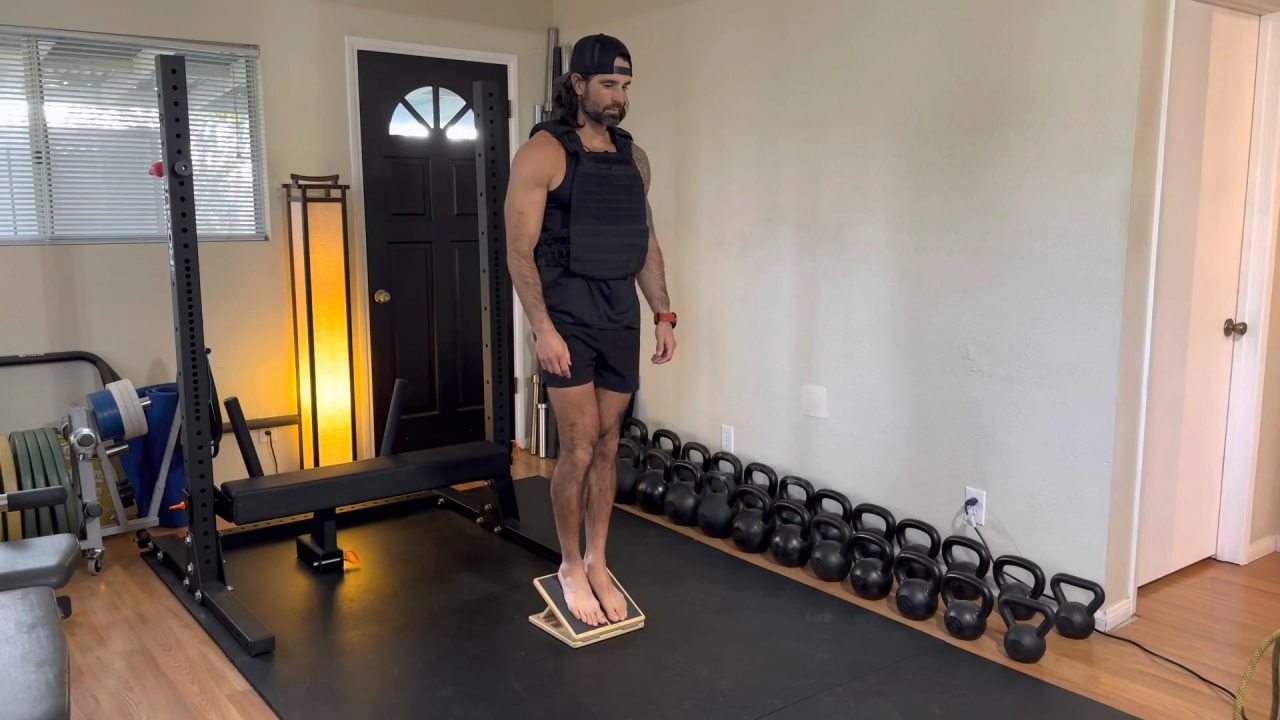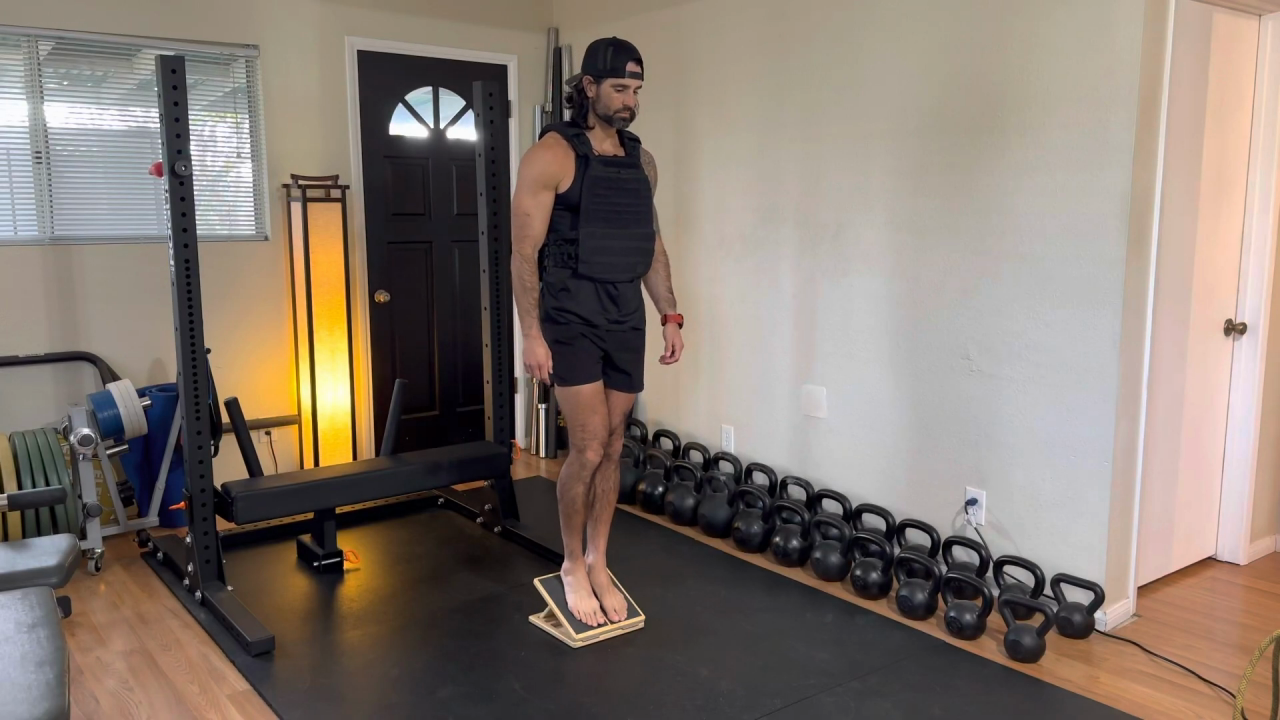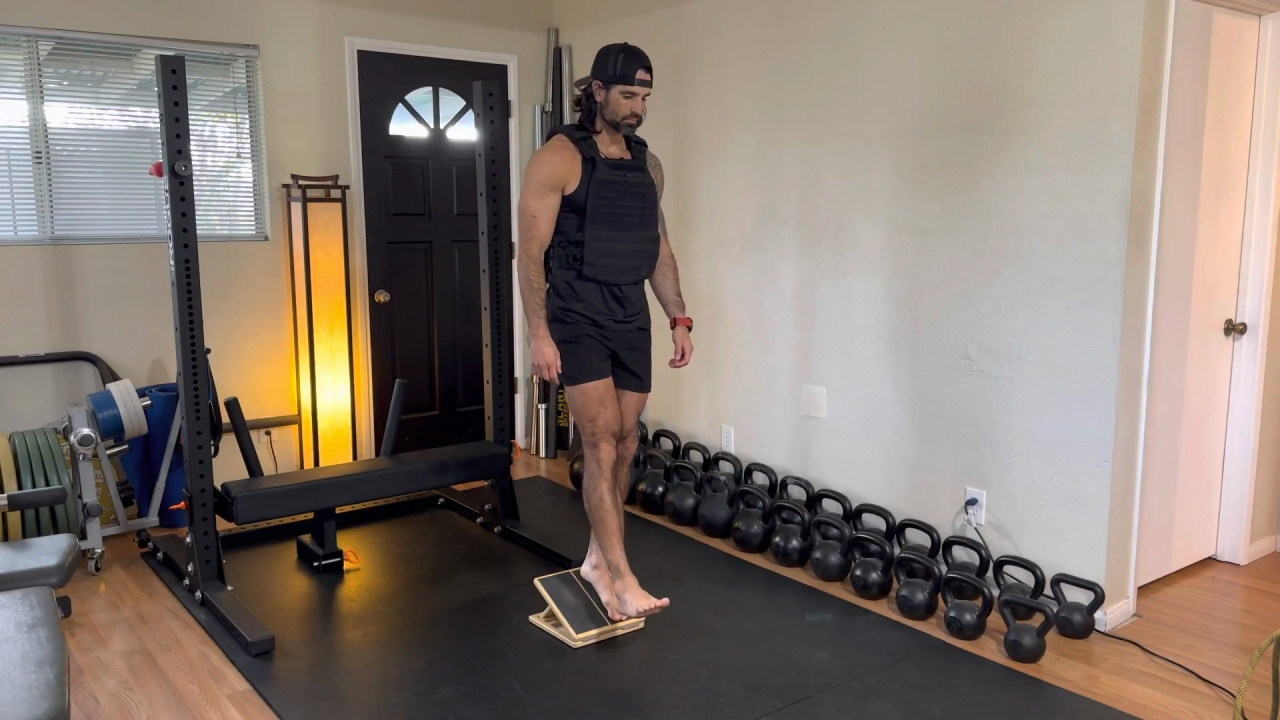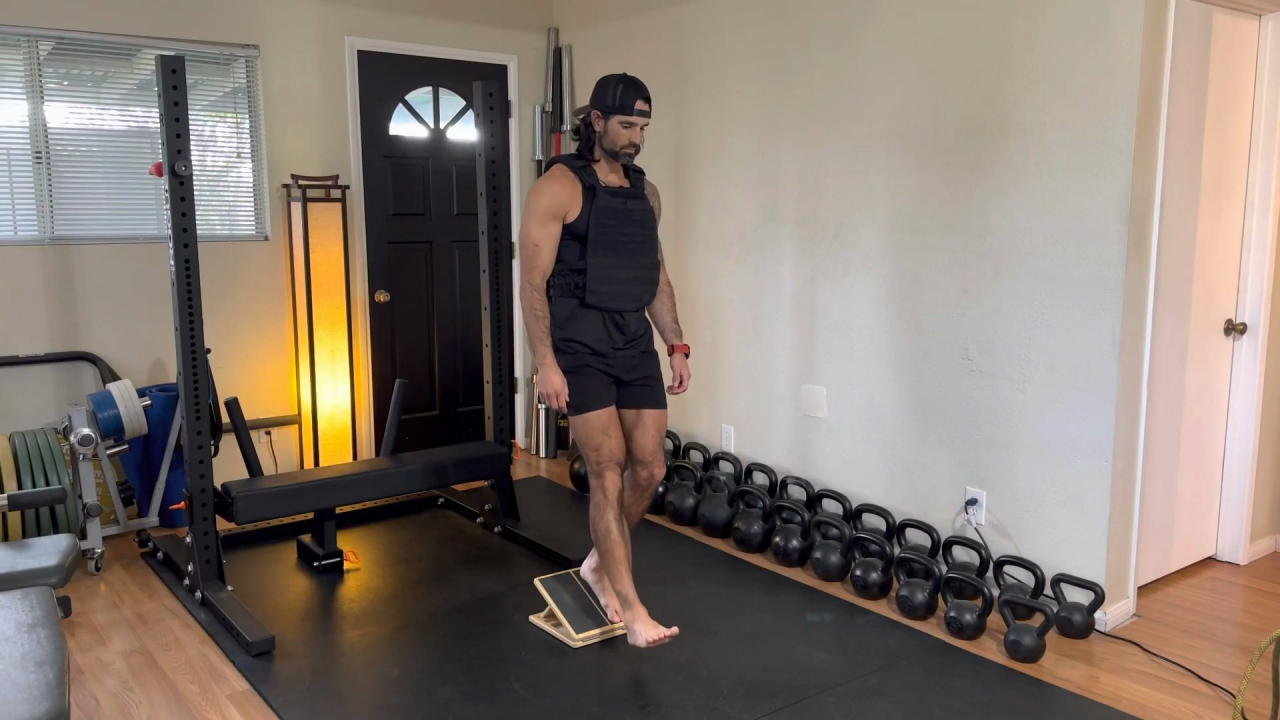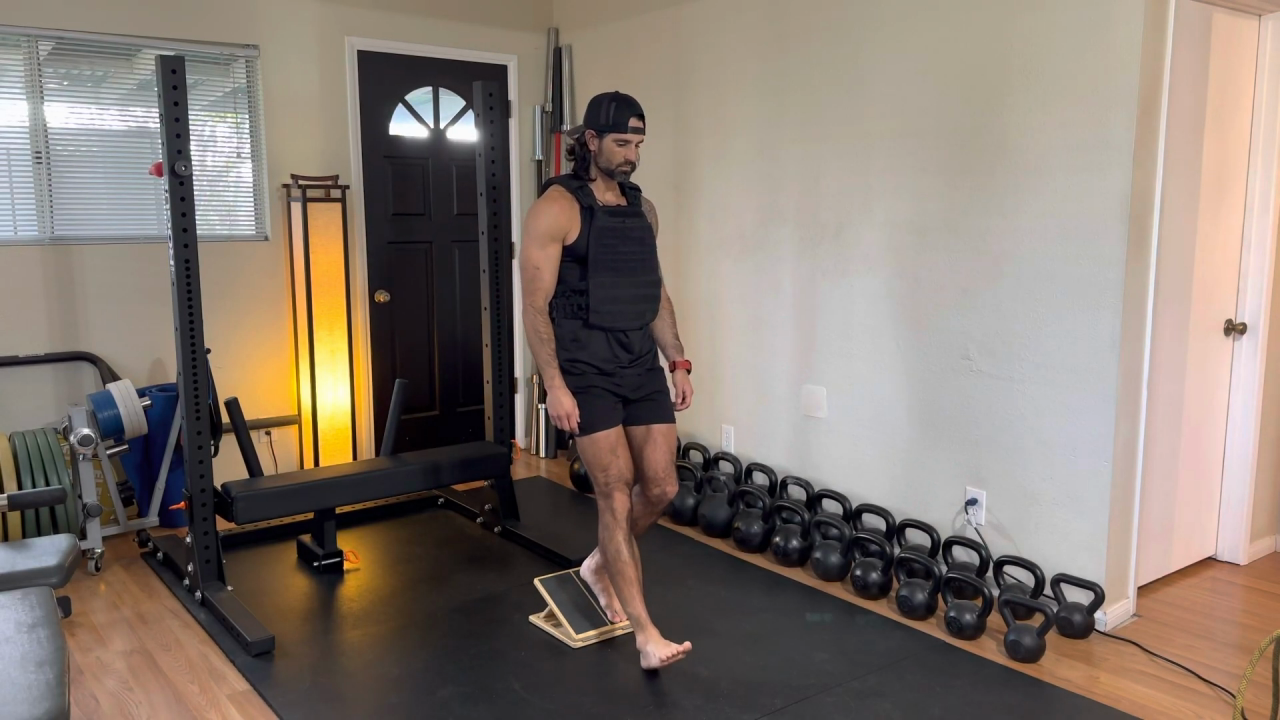
dt=1s
person 1, frame 1
left shoulder: (633, 158)
right shoulder: (543, 153)
left elbow: (646, 242)
right elbow: (521, 250)
left wrist: (663, 313)
right wrist: (543, 327)
left hip: (620, 320)
right hip: (569, 321)
left knee: (606, 446)
right knee: (578, 450)
left ankle: (597, 563)
right ankle: (570, 566)
person 1, frame 2
left shoulder: (641, 161)
right shoulder: (552, 155)
left elbow: (652, 245)
right elbow: (525, 251)
left wrist: (670, 315)
right wrist: (532, 334)
left hip: (625, 320)
right hip: (572, 320)
left knee: (612, 449)
right knee: (589, 448)
left ankle: (598, 565)
right ankle: (572, 565)
person 1, frame 3
left shoulder: (647, 164)
right shoulder: (559, 158)
left elbow: (659, 248)
right elbow: (531, 254)
left wrist: (679, 318)
right wrist: (539, 334)
left hip: (631, 320)
right hip: (577, 320)
left knee: (624, 448)
right knee: (602, 447)
left ankle: (597, 561)
right ankle: (623, 579)
person 1, frame 4
left shoulder: (646, 192)
right shoulder: (559, 187)
right elbow: (533, 283)
left wrist: (676, 345)
right wrist: (546, 362)
left hip: (635, 347)
right hip: (580, 350)
left knee: (648, 470)
right knee: (609, 475)
left ankle: (600, 564)
right ankle: (634, 611)
person 1, frame 5
left shoulder: (643, 209)
right shoulder: (556, 208)
right elbow: (536, 306)
left wrist: (678, 361)
right wrist: (555, 385)
left hip: (641, 365)
right hip: (586, 371)
left knee: (661, 486)
right knee: (617, 494)
left ankle: (601, 565)
right ankle: (645, 632)
